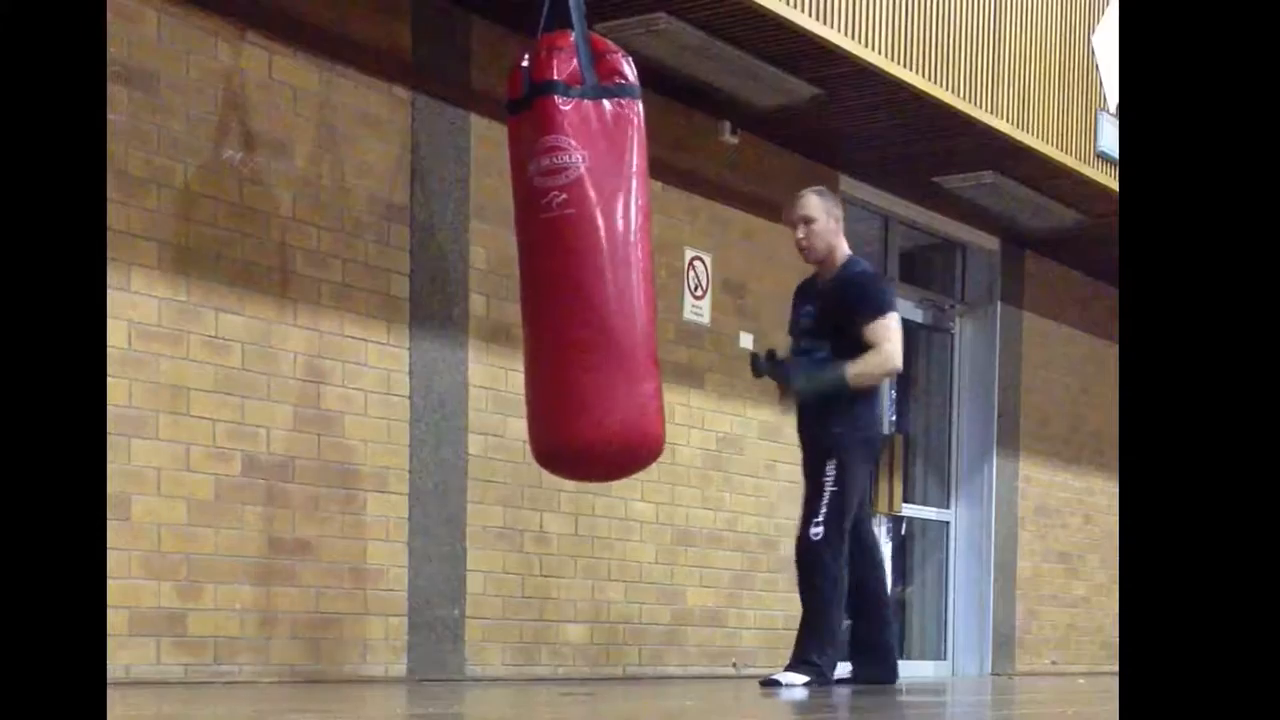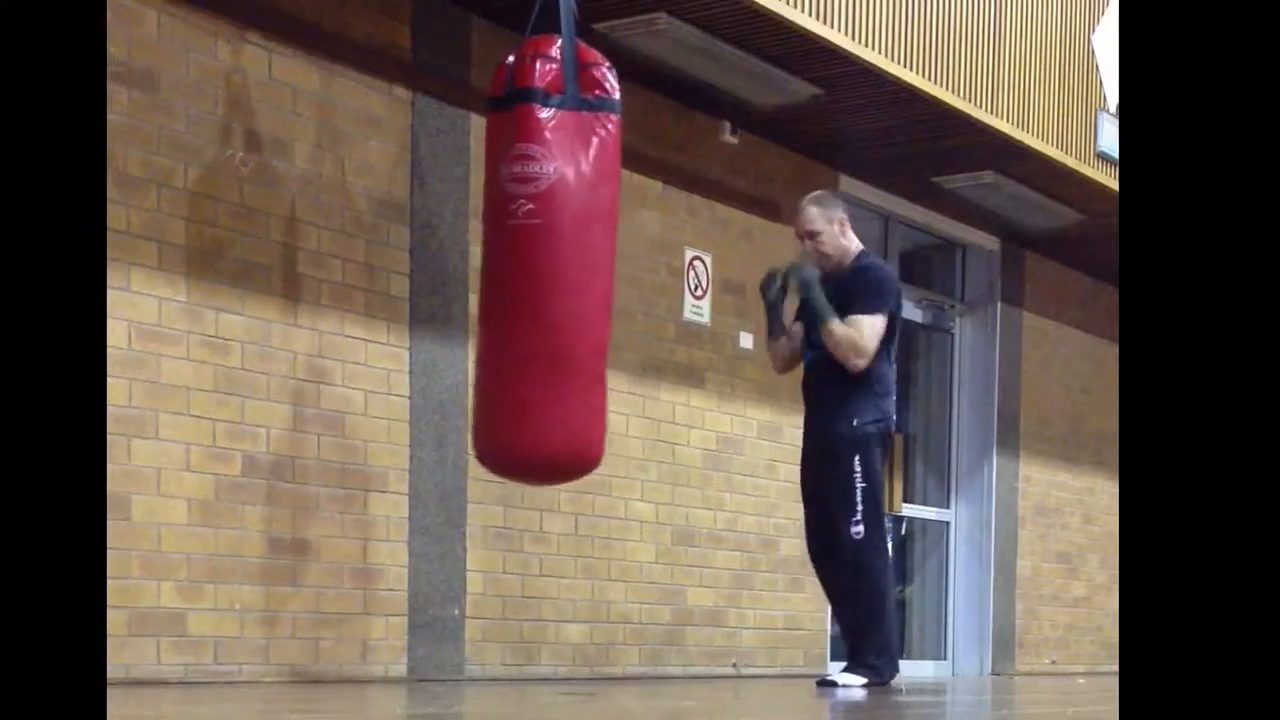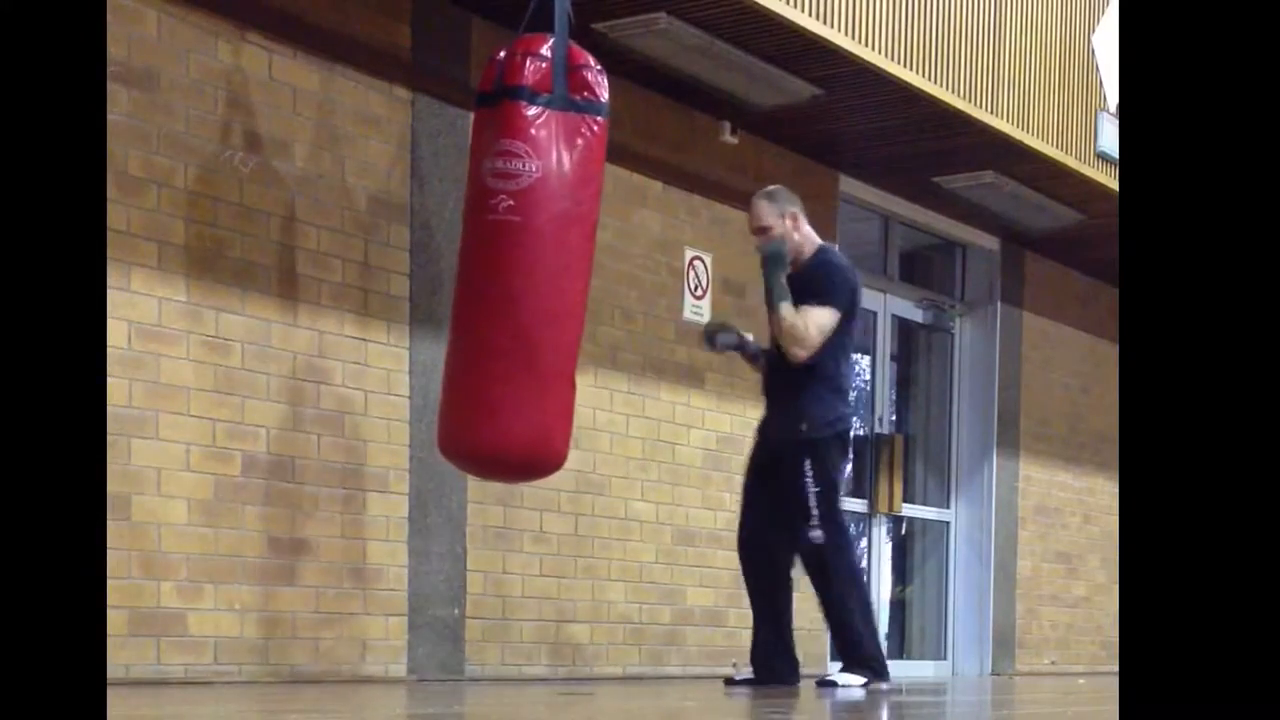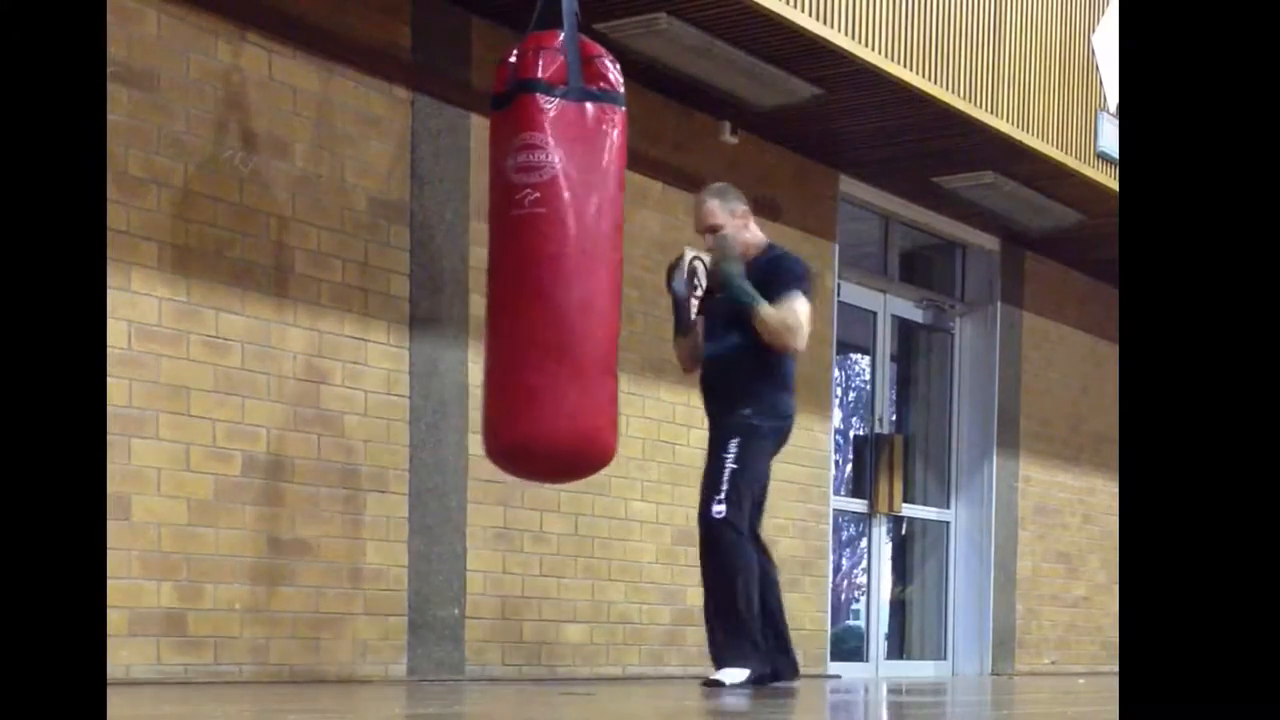
dt=0.5s
person 1, frame 1
left shoulder: (861, 283)
right shoulder: (807, 292)
left elbow: (889, 357)
left wrist: (825, 379)
right wrist: (778, 370)
left hip: (845, 432)
right hip: (826, 433)
left knee: (819, 544)
right knee: (853, 544)
left ankle: (814, 661)
right ankle: (875, 658)
person 1, frame 2
left shoulder: (871, 277)
right shoulder: (821, 284)
left elbow: (857, 356)
right elbow: (783, 362)
left wrist: (813, 302)
right wrist: (774, 311)
left hip: (858, 427)
right hip: (822, 429)
left knee: (859, 541)
right knee: (827, 546)
left ankle: (873, 660)
right ankle: (872, 653)
person 1, frame 3
left shoulder: (828, 271)
right shoulder: (794, 277)
left elbow: (799, 345)
left wrist: (773, 279)
right wrist: (741, 345)
left hip: (814, 428)
right hip: (783, 427)
left knee: (823, 543)
right knee: (759, 544)
left ankle: (865, 662)
right ankle: (774, 663)
person 1, frame 4
left shoulder: (783, 268)
right shoulder: (727, 280)
left elbow: (794, 337)
right elbow: (689, 360)
left wrist: (739, 292)
right wrist: (680, 304)
left hip: (755, 417)
right hip: (731, 419)
left knee: (721, 522)
right knee: (740, 535)
left ankle: (743, 655)
right ankle: (774, 656)
